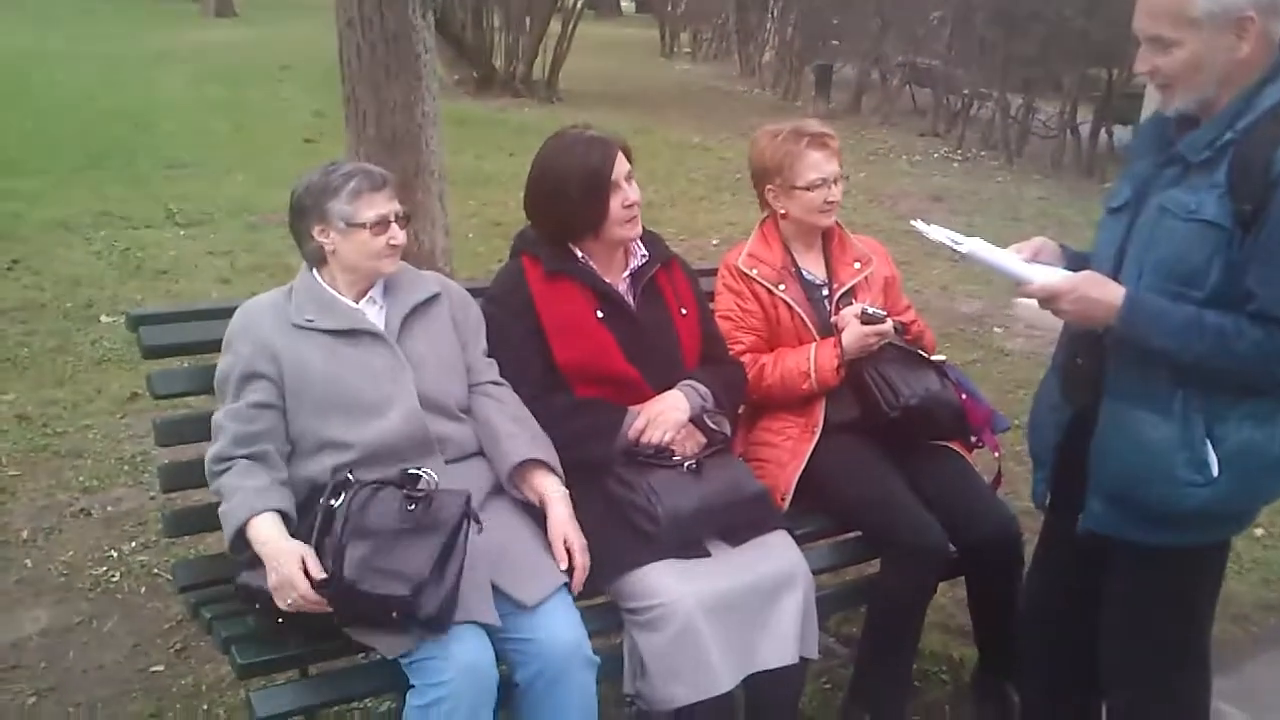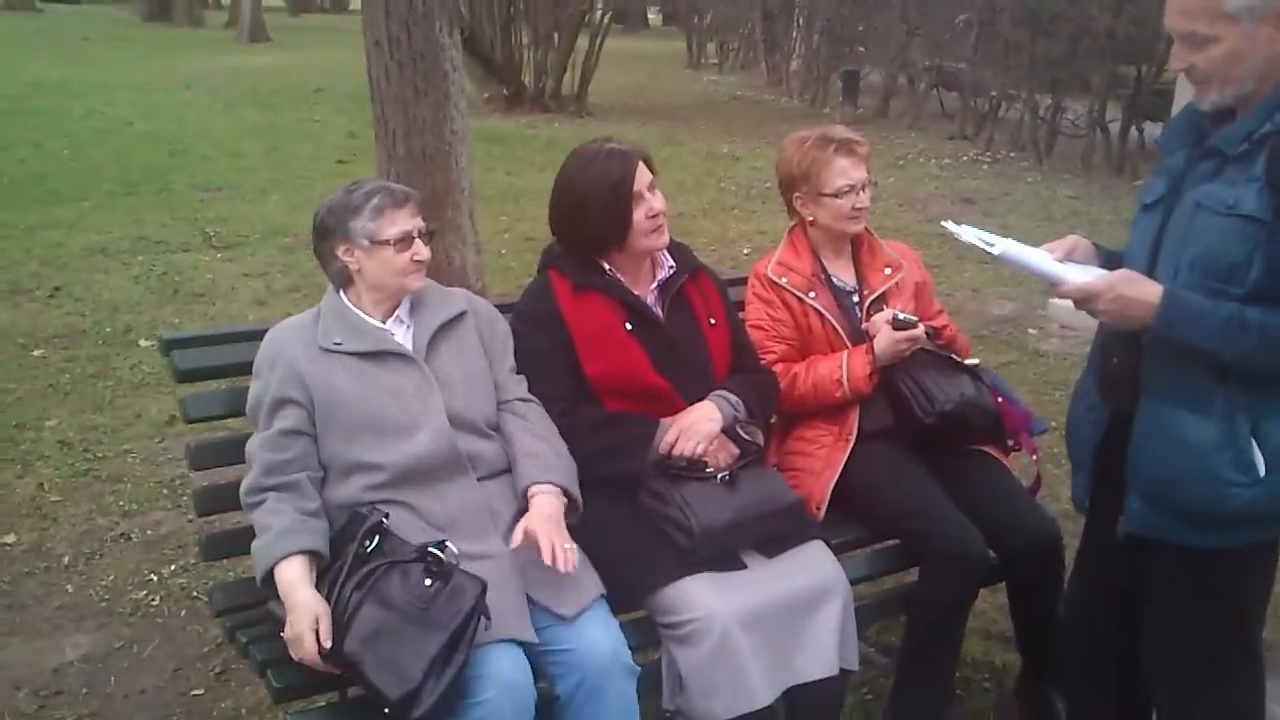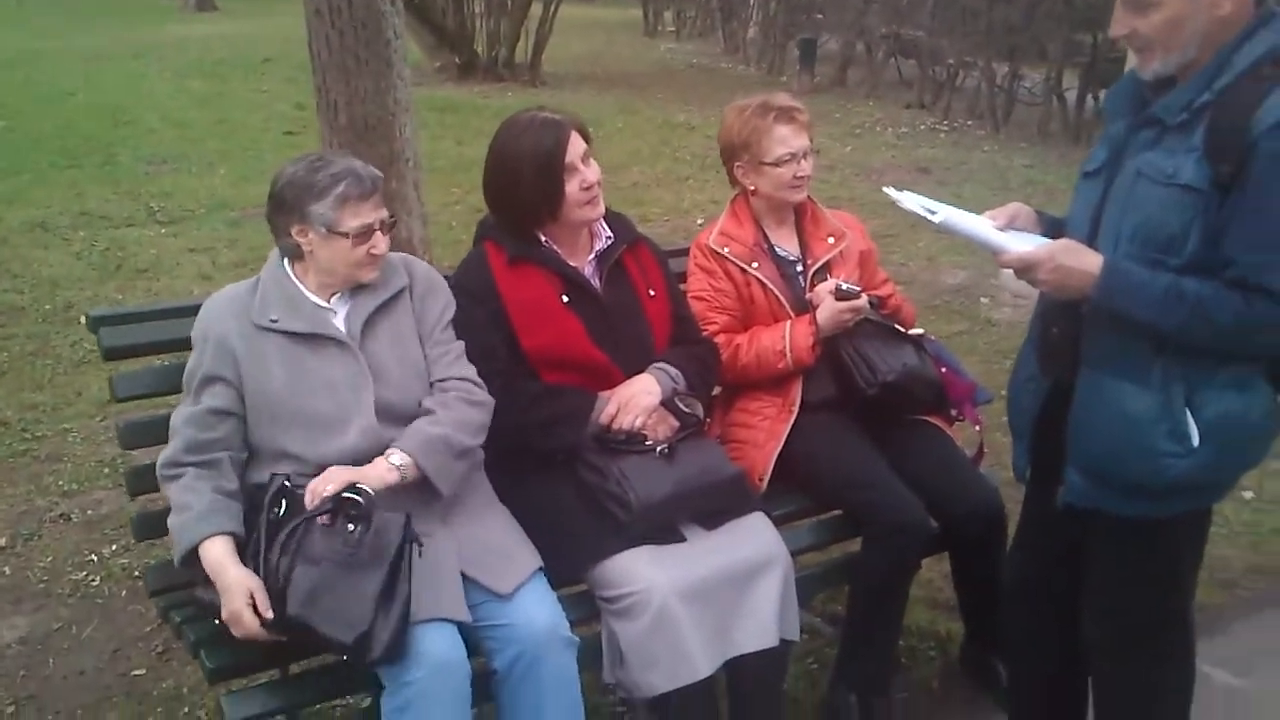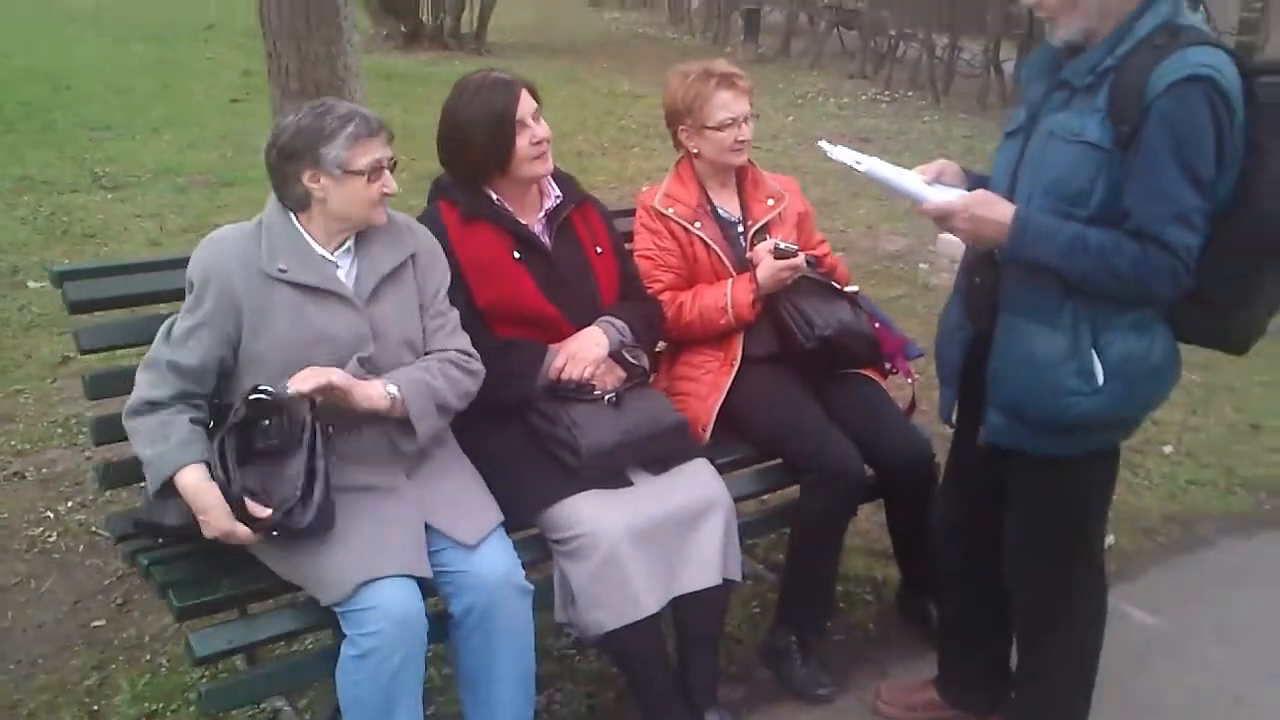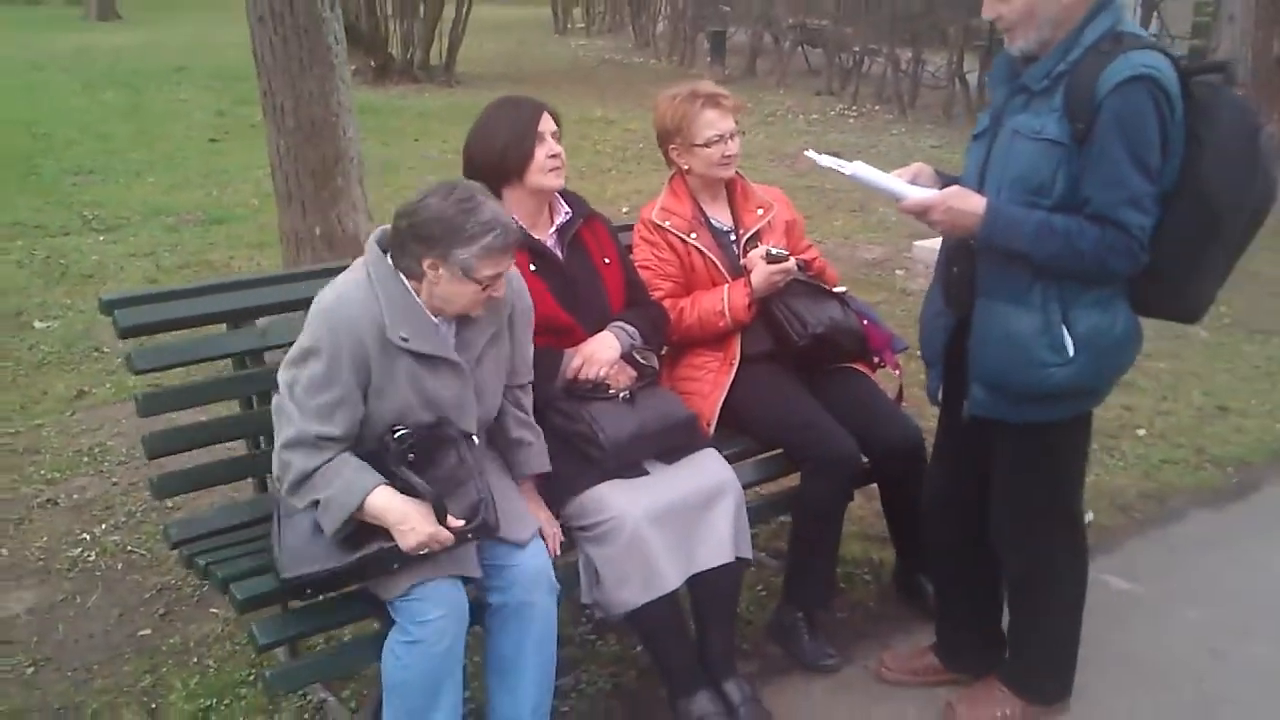
dt=1s
person 1, frame 1
right shoulder: (1166, 133)
left wrist: (1126, 311)
right wrist: (1068, 262)
left hip: (1175, 472)
right hip: (1094, 445)
right knee: (1053, 639)
person 1, frame 2
right shoulder: (1196, 129)
left wrist: (1163, 309)
right wrist: (1103, 260)
left hip: (1216, 476)
right hip: (1130, 447)
right knee: (1094, 645)
person 1, frame 3
right shoulder: (1145, 94)
left wrist: (1103, 281)
right wrist: (1045, 227)
left hip: (1155, 437)
right hip: (1070, 410)
left knee: (1133, 640)
right knee: (1038, 602)
person 1, frame 4
left shoulder: (1181, 82)
right shoulder: (1064, 61)
left elbow: (1162, 265)
left wrist: (1016, 230)
right wrist: (972, 185)
left hip: (1071, 376)
right hip: (997, 352)
left knee: (1049, 565)
right knee: (967, 530)
person 1, frame 5
left shoulder: (1127, 83)
right shoulder: (1023, 69)
left elbow: (1119, 244)
left wrist: (988, 220)
right wrist: (945, 185)
left hip: (1045, 352)
right hip: (979, 337)
left knee: (1034, 525)
right knee: (955, 503)
right ankle: (966, 644)
person 2, frame 1
left shoulder: (869, 255)
right shoulder: (744, 272)
left elbow: (917, 338)
right elbow: (743, 375)
left wrist: (885, 336)
right wrist: (837, 351)
right hip: (808, 432)
left knee: (996, 530)
right knee: (920, 540)
person 2, frame 2
left shoulder: (900, 260)
right shoulder: (773, 281)
left elbow: (949, 342)
right elbow: (776, 386)
left wrist: (916, 343)
right wrist: (869, 358)
right hip: (842, 439)
left knee: (1036, 536)
right knee: (959, 549)
person 2, frame 3
left shoulder: (843, 230)
right shoulder: (716, 251)
left elbow: (893, 308)
right elbow: (719, 356)
left wrist: (866, 312)
right wrist: (813, 328)
right hip: (786, 411)
left knee: (979, 505)
right knee: (901, 520)
left ankle: (989, 648)
person 2, frame 4
left shoulder: (782, 192)
right shoulder: (660, 212)
left elbow: (827, 266)
right elbow: (664, 313)
left wrist: (805, 272)
right wrist: (753, 286)
right hip: (727, 364)
left knee: (910, 453)
right knee: (838, 466)
left ankle: (922, 589)
right ankle: (793, 634)
person 2, frame 5
left shoulder: (771, 203)
right shoulder: (658, 227)
left elbow: (816, 270)
right elbow: (666, 319)
left wrist: (795, 276)
right wrist: (748, 291)
right hip: (727, 364)
left knee: (902, 438)
right knee: (835, 452)
left ankle: (917, 568)
right ankle: (799, 612)
person 3, frame 1
left shoulder: (665, 267)
right shoulder: (520, 289)
left elbow: (727, 369)
right elbow: (528, 411)
left wrist: (687, 396)
right wrist: (632, 422)
left hip: (689, 465)
right hip: (593, 476)
left knee: (784, 569)
right knee: (676, 599)
person 3, frame 2
left shoulder: (693, 278)
right shoulder: (548, 305)
left elbow: (757, 378)
right elbow: (556, 428)
left wrist: (718, 408)
right wrist: (663, 437)
left hip: (719, 477)
right hip: (621, 492)
left knee: (821, 579)
right knee: (712, 612)
person 3, frame 3
left shoulder: (632, 249)
right shoulder: (484, 278)
left elbow: (700, 350)
right elbow: (496, 406)
left wrist: (658, 380)
right wrist: (602, 410)
left hip: (660, 448)
right hip: (557, 467)
left knee: (761, 552)
right knee: (651, 585)
person 3, frame 4
left shoulder: (579, 207)
right shoulder: (443, 232)
left elbow: (644, 305)
left wrist: (604, 334)
right wrist: (556, 361)
left hip: (605, 397)
right hip: (510, 417)
left knee: (704, 497)
right knee: (600, 527)
person 3, frame 5
left shoulder: (588, 224)
left elbow: (650, 310)
left wrist: (616, 337)
right wrist: (570, 364)
left hip: (617, 398)
right hip: (533, 417)
left knee: (714, 482)
right knee: (623, 512)
left ankle: (723, 668)
person 4, frame 1
left shoulder: (444, 298)
right shoulder: (263, 326)
left elbow: (490, 398)
right elbow: (248, 458)
left wrist: (551, 493)
right wrist: (274, 543)
left hip: (477, 505)
left knee: (562, 645)
right knee: (460, 664)
person 4, frame 2
left shoulder: (469, 314)
right shoulder: (292, 349)
left elbow: (522, 414)
right elbow: (283, 487)
left wrist: (547, 500)
right wrist: (298, 590)
left hip: (512, 524)
left knee: (602, 657)
person 4, frame 3
left shoulder: (414, 283)
right shoulder: (232, 320)
left elbow: (466, 399)
right elbow: (197, 461)
left wrist: (385, 469)
right wrist: (226, 566)
left hip: (445, 499)
left knee: (540, 631)
right knee: (432, 658)
person 4, frame 4
left shoulder: (409, 242)
right shoulder: (231, 262)
left elbow: (457, 363)
right elbow: (164, 397)
left wrist: (376, 392)
right wrist: (198, 488)
left hip: (416, 454)
left knee: (498, 581)
right knee: (389, 610)
person 4, frame 5
left shoulder: (502, 294)
right shoulder: (345, 315)
left elbow: (512, 398)
right elbow: (304, 452)
left wrist: (525, 489)
right wrist: (395, 510)
right hip: (364, 484)
left knee: (529, 572)
right knee: (433, 601)
